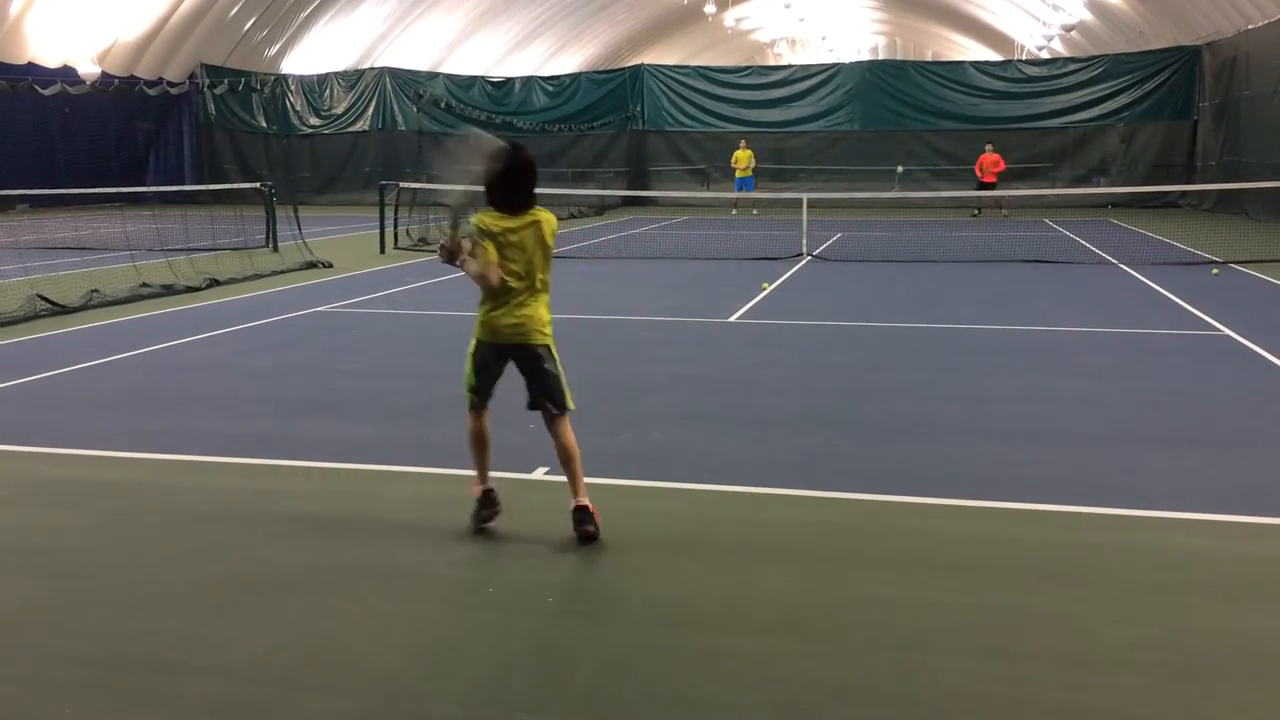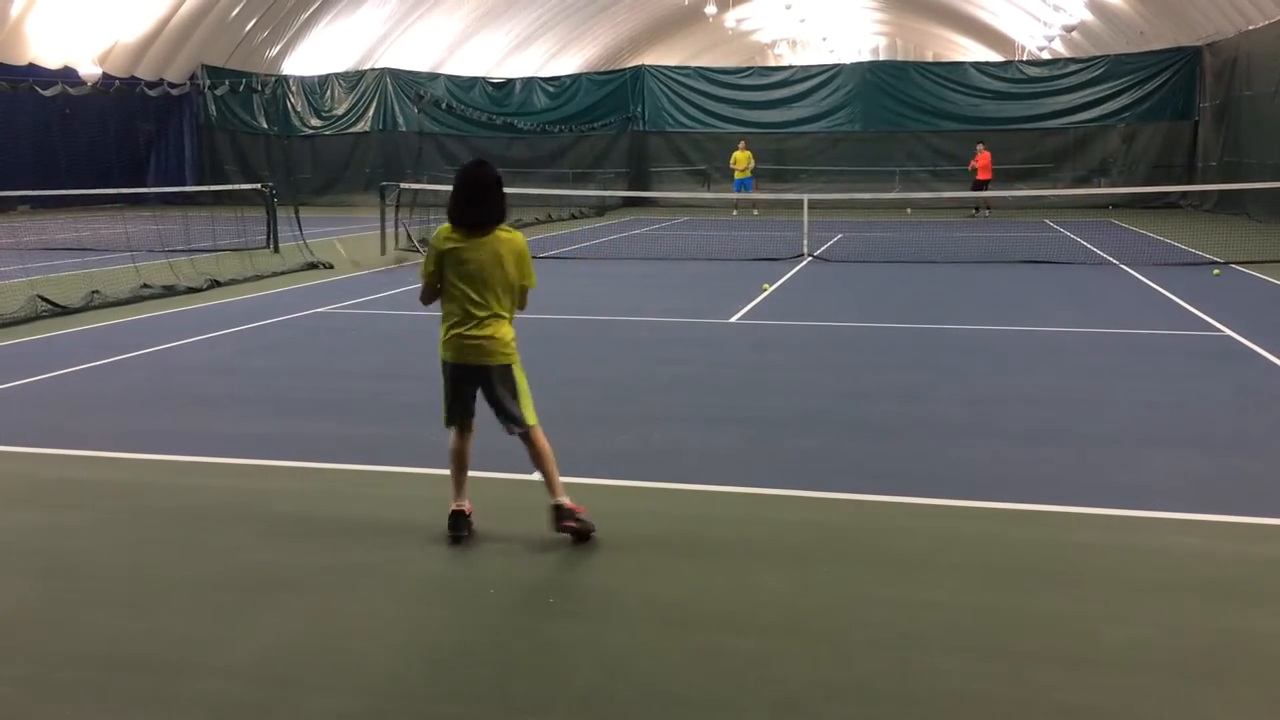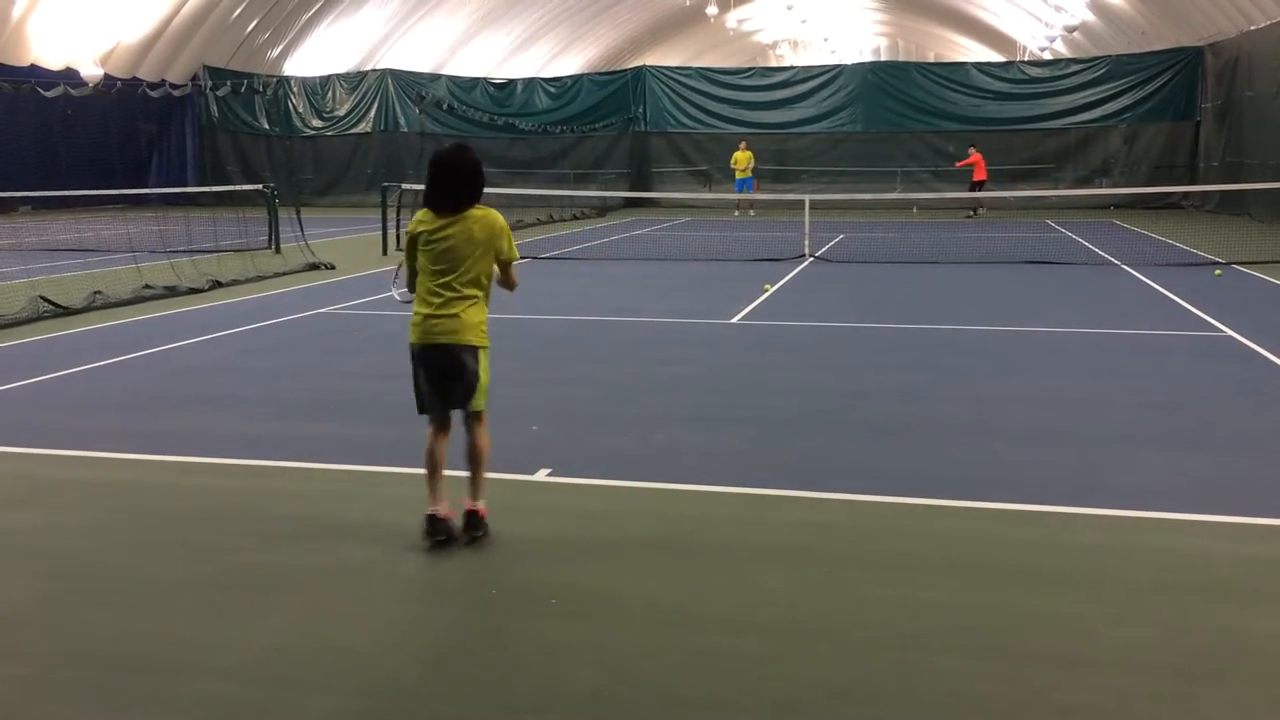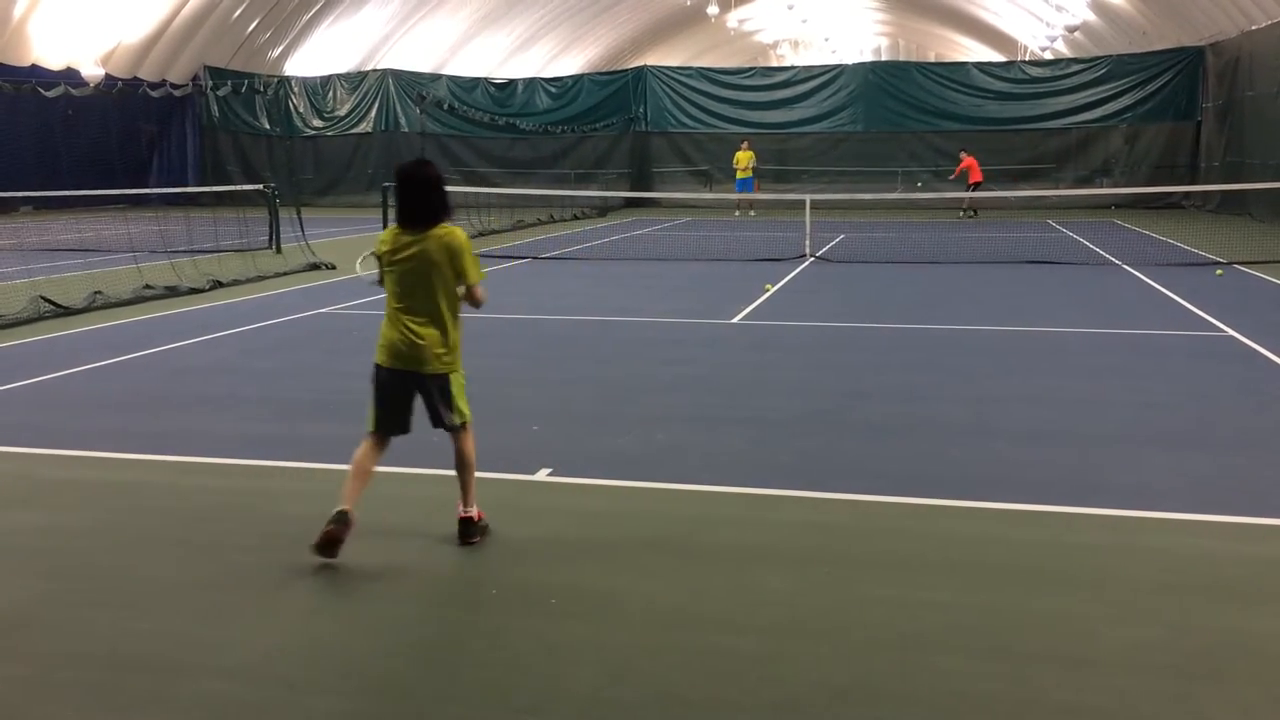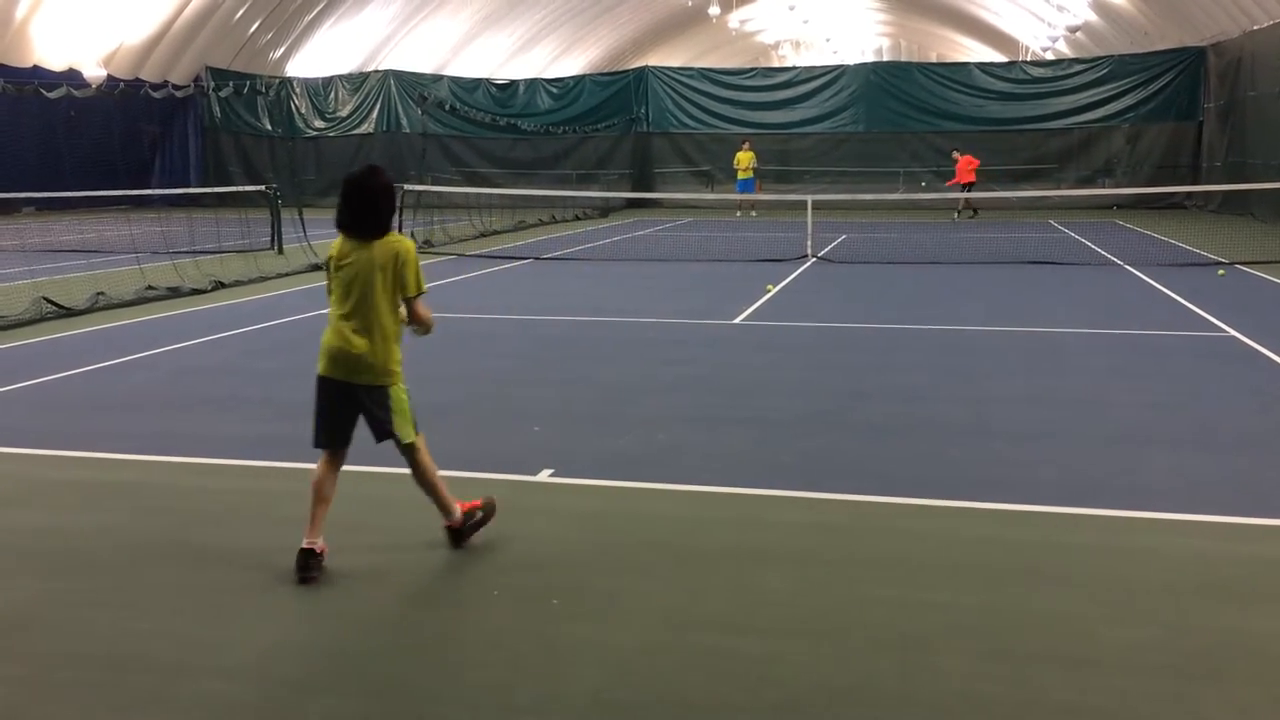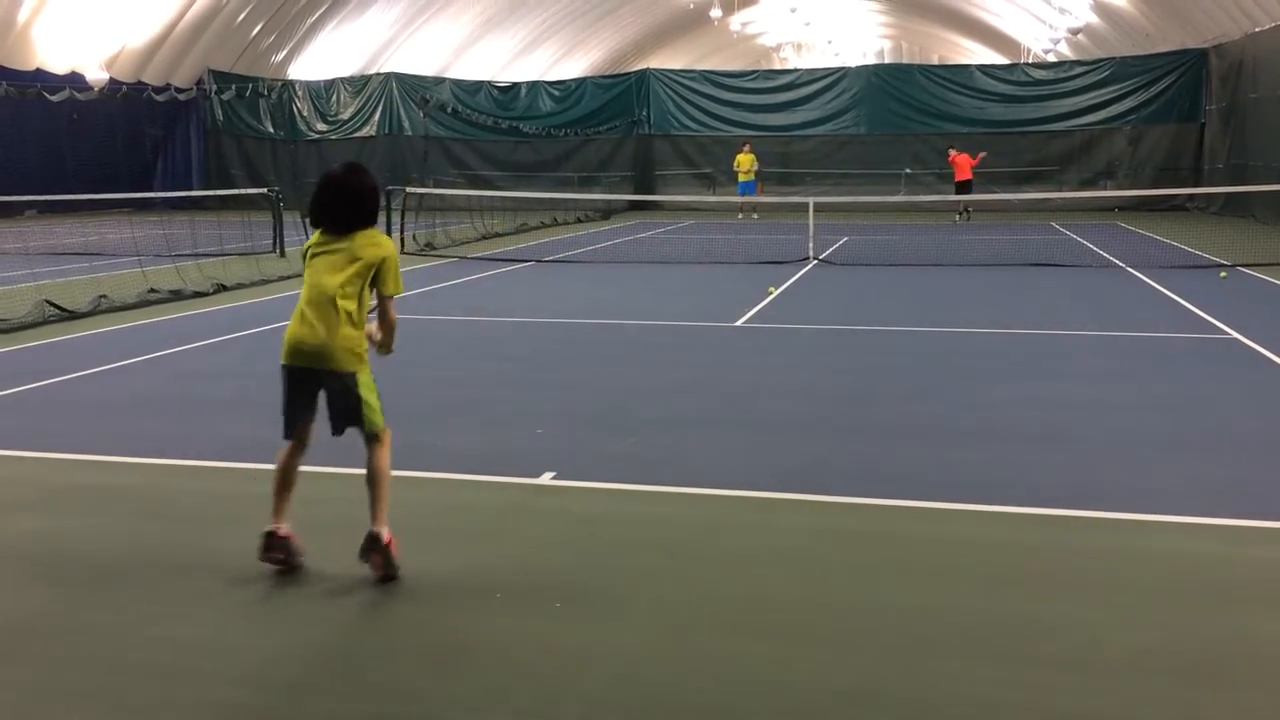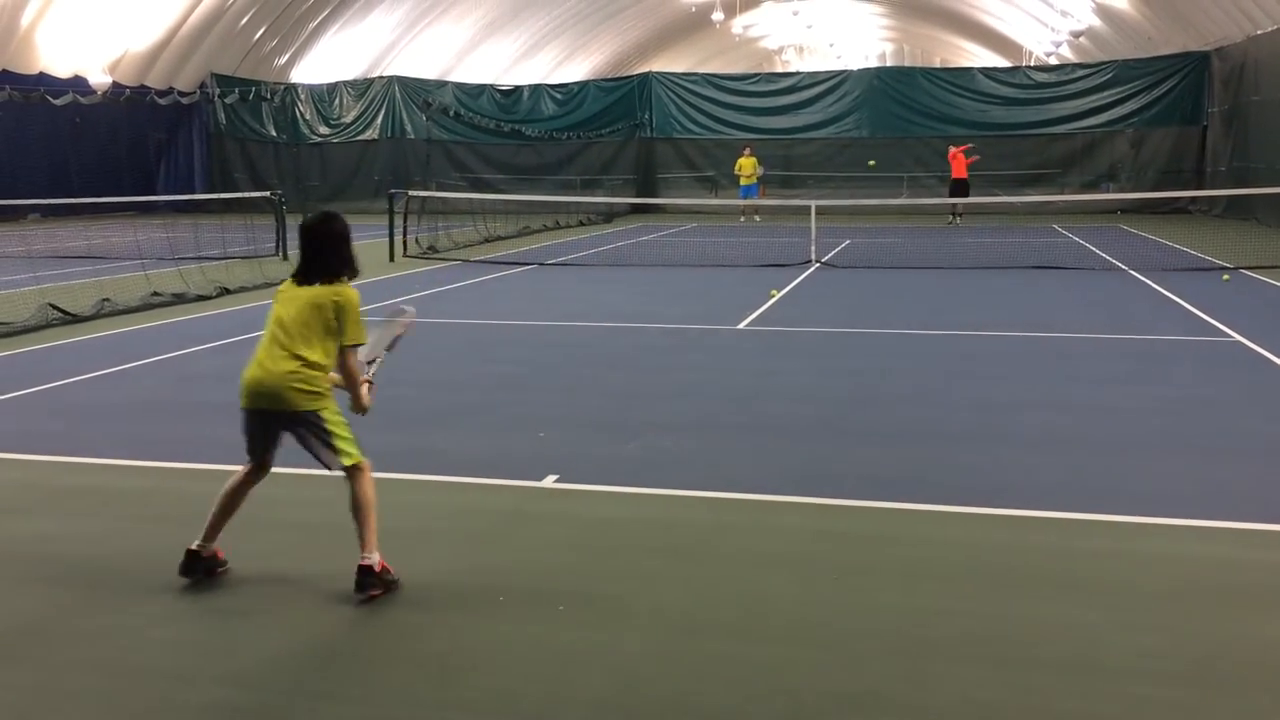
dt=0.2s
person 1, frame 1
left shoulder: (484, 223)
right shoulder: (546, 221)
left elbow: (490, 280)
left wrist: (461, 258)
left hip: (492, 332)
right hip: (533, 332)
left knee: (477, 409)
right knee: (557, 419)
left ankle: (485, 492)
right ankle: (581, 507)
person 1, frame 2
left shoulder: (442, 239)
right shoulder: (515, 243)
left elbow: (427, 297)
right elbow: (521, 304)
left hip: (455, 350)
right hip: (498, 350)
left knee: (461, 429)
right knee: (529, 430)
left ankle: (459, 510)
right ankle: (562, 505)
person 1, frame 3
left shoulder: (420, 224)
right shoulder: (491, 222)
left elbow: (412, 283)
right elbow: (510, 283)
left hip: (425, 335)
right hip: (466, 335)
left knee: (439, 425)
right knee: (475, 420)
left ankle: (436, 513)
right ankle: (475, 509)
person 1, frame 4
left shoulder: (388, 241)
right shoulder: (453, 239)
right elbow: (476, 299)
right wrist: (461, 288)
left hip: (391, 354)
right hip: (437, 356)
left knee: (377, 438)
right knee: (461, 430)
left ankle: (342, 514)
right ankle: (469, 515)
person 1, frame 5
left shoulder: (337, 249)
right shoulder: (399, 248)
right elbow: (418, 316)
right wrist: (425, 323)
left hip: (333, 364)
right hip: (377, 366)
left knee: (331, 455)
right knee: (411, 447)
left ankle: (311, 546)
right ankle: (456, 518)
person 1, frame 6
left shoulder: (315, 244)
right shoulder: (382, 247)
right elbow: (388, 316)
right wrist: (386, 340)
left hip: (299, 348)
right hip: (341, 355)
left knee: (296, 441)
right knee: (379, 438)
left ankle: (276, 532)
right ankle: (377, 536)
person 1, frame 7
left shoulder: (288, 289)
right shoulder: (345, 296)
right elbow: (347, 364)
left wrist: (335, 378)
right wrist: (359, 396)
left hip: (257, 388)
right hip: (301, 394)
left knee: (256, 467)
right knee: (359, 470)
left ankle: (201, 552)
right ankle: (370, 565)
